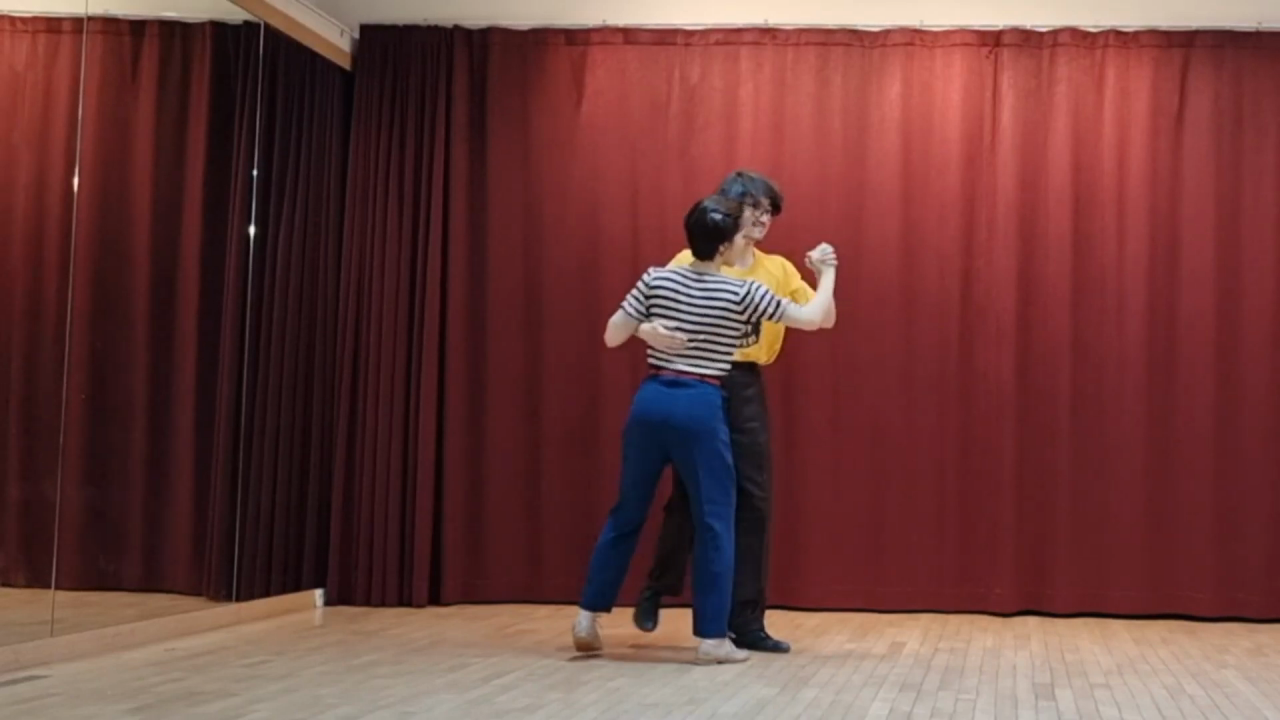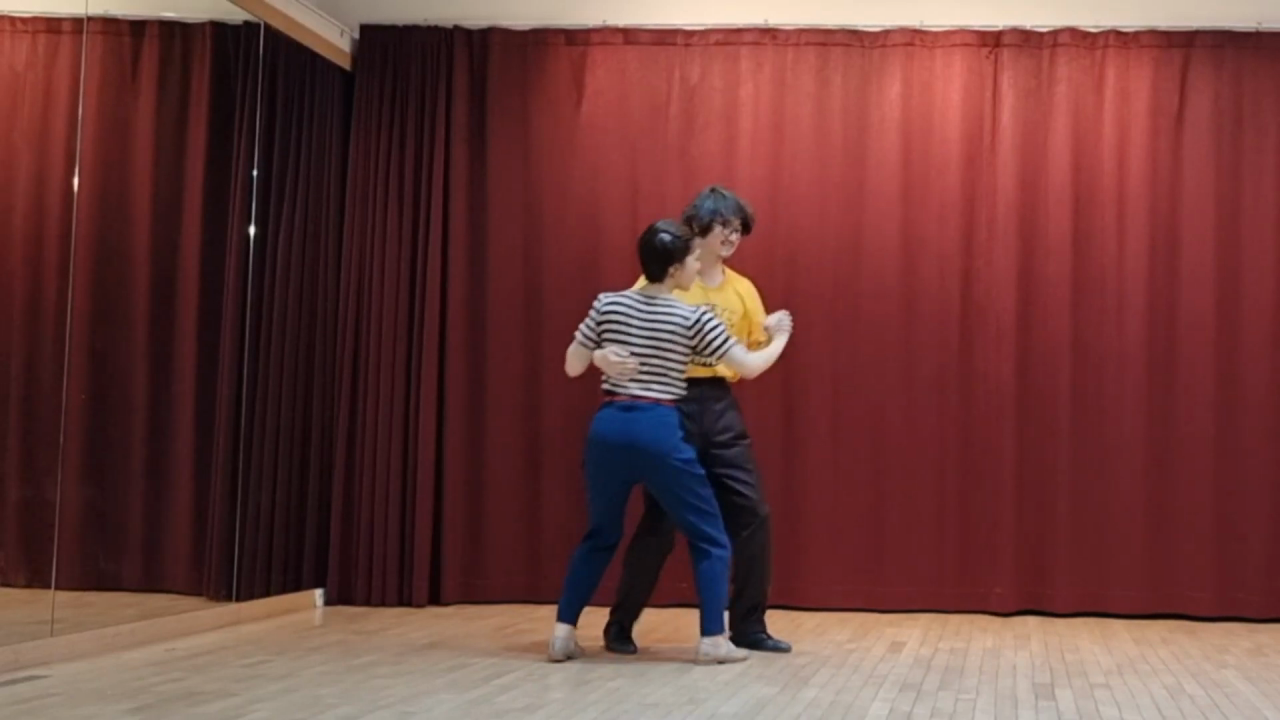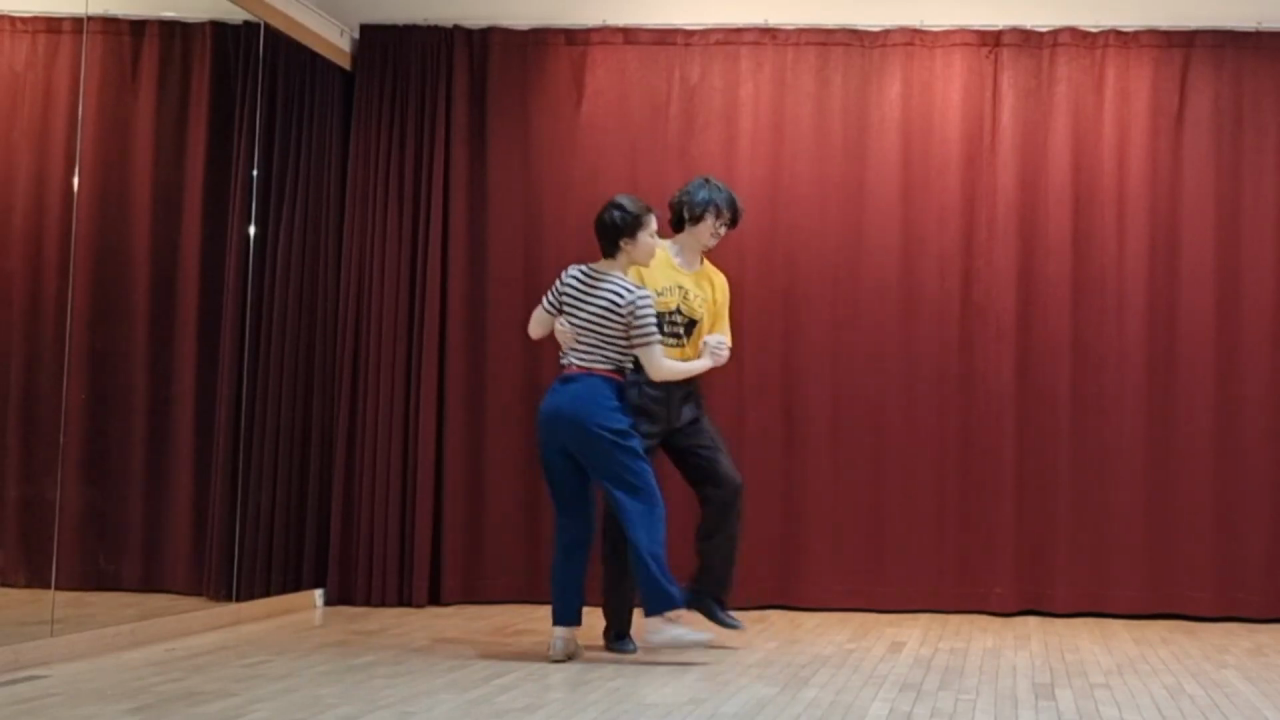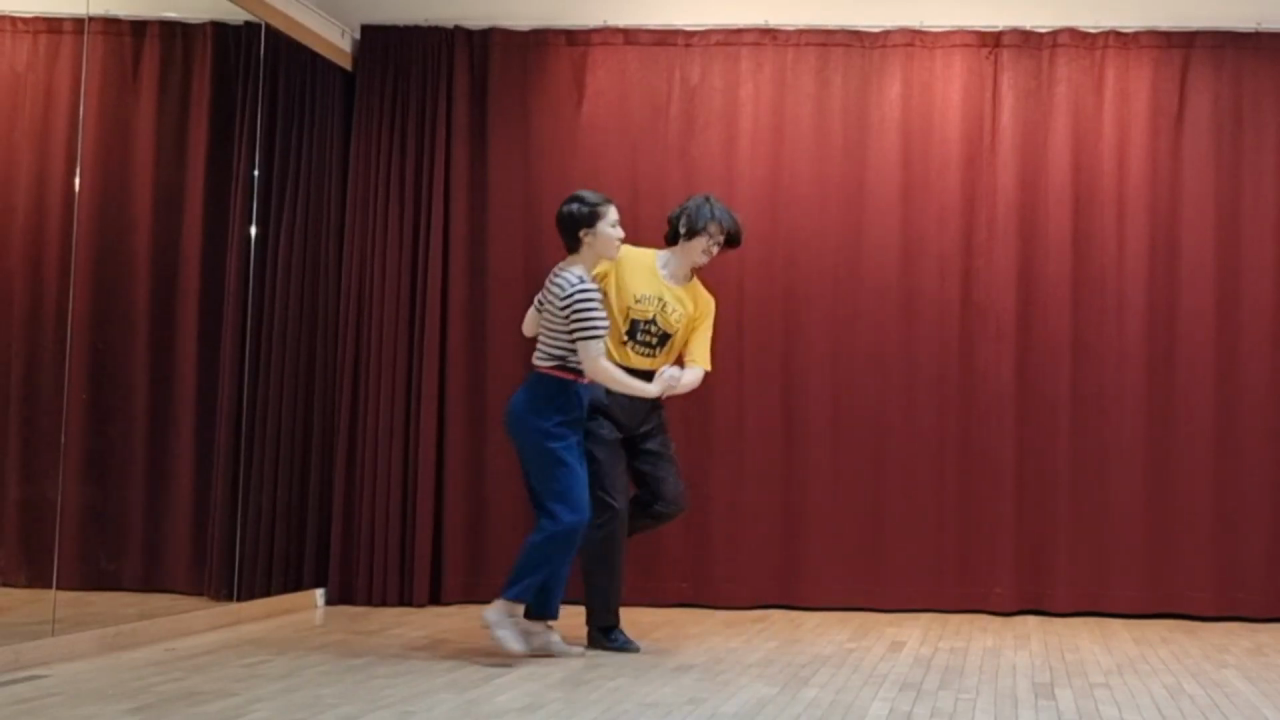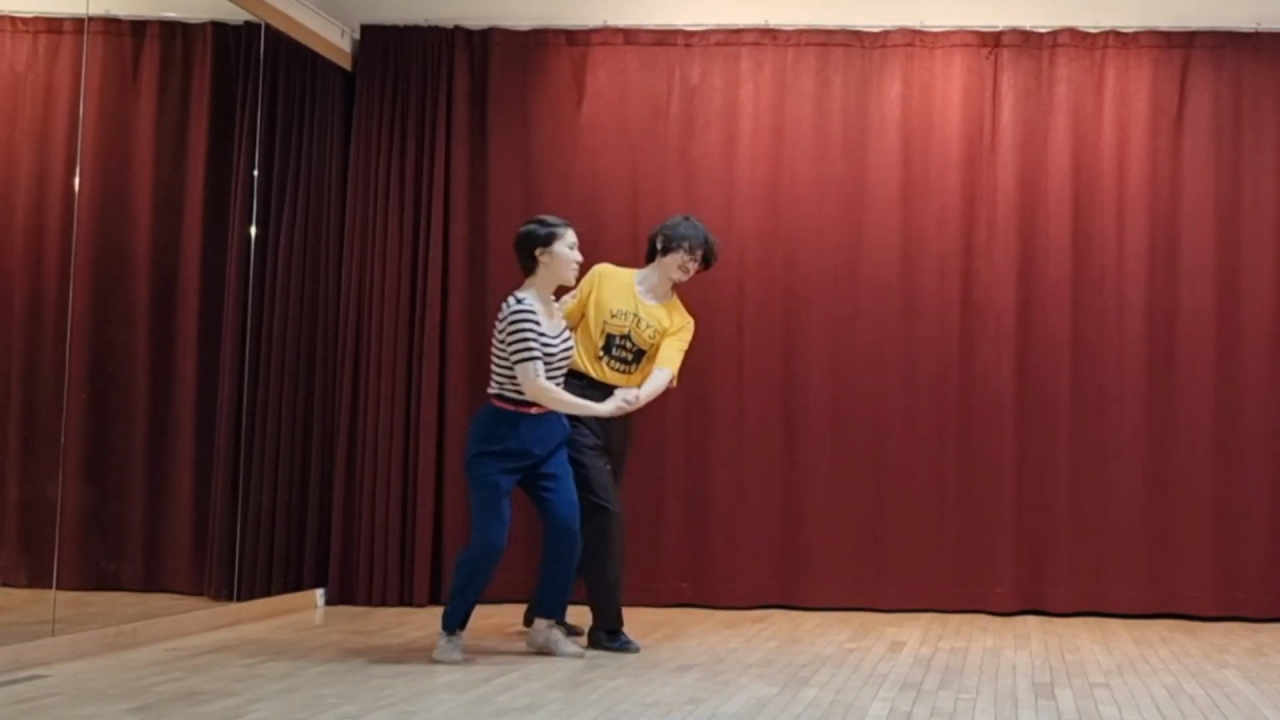
dt=0.2s
person 1, frame 1
left shoulder: (778, 269)
right shoulder: (692, 261)
left elbow: (823, 320)
left wrist: (826, 275)
right wrist: (648, 328)
left hip: (748, 391)
left knee: (754, 506)
right knee: (689, 496)
left ankle: (746, 623)
right ankle: (657, 590)
person 1, frame 2
left shoulder: (744, 292)
left elbow: (758, 356)
left wrist: (775, 335)
right wrist: (603, 357)
left hip: (722, 409)
right hip: (670, 405)
left knee: (750, 513)
right knee: (663, 517)
left ankle: (747, 625)
right ankle: (620, 625)
person 1, frame 3
left shoulder: (717, 282)
right shoulder: (638, 260)
left elbow: (721, 346)
left wrist: (719, 346)
right wrist: (564, 325)
left hip: (683, 394)
right hip: (632, 390)
left knee: (725, 482)
left ankle: (708, 591)
right ankle: (617, 625)
person 1, frame 4
left shoulder: (702, 304)
right shoulder: (624, 261)
left elbow: (697, 368)
left wrist: (682, 380)
left hip: (645, 400)
right hip: (599, 392)
left knee: (670, 498)
right knee: (610, 503)
left ankle: (591, 544)
right ankle: (603, 625)
person 1, frame 5
left shoulder: (680, 321)
right shoulder: (603, 277)
left elbow: (666, 375)
left wrist: (638, 396)
left hip: (615, 412)
right hip: (572, 401)
left knee: (586, 512)
right knee: (603, 509)
right ankle: (607, 625)
person 2, frame 1
left shoulder: (655, 279)
right shoulder: (742, 293)
left elbow: (612, 336)
right elbow: (810, 318)
right wrist: (827, 275)
left hip: (650, 402)
right hip: (700, 409)
left knee: (627, 515)
right knee: (715, 525)
left ankle: (587, 618)
right ankle: (711, 637)
person 2, frame 2
left shoulder: (606, 305)
right shoulder: (694, 321)
left elbow: (572, 367)
right elbow: (748, 365)
right wrist: (780, 336)
left hip: (606, 427)
right hip: (657, 432)
left knee: (601, 533)
right knee: (709, 532)
left ankle: (564, 632)
right ankle: (713, 639)
person 2, frame 3
left shoulder: (572, 277)
right shoulder: (635, 299)
left elbow: (536, 328)
right elbow: (656, 370)
right wrist: (703, 361)
left hip: (557, 404)
right hip: (599, 408)
left knee: (572, 521)
right knee: (645, 510)
left ankle: (564, 631)
right ankle: (662, 617)
person 2, frame 4
left shoulder: (561, 278)
right shoulder: (580, 292)
left elbow: (528, 327)
right elbow: (595, 368)
right wrist: (651, 389)
left hip: (554, 406)
right hip: (546, 408)
left knee: (562, 516)
right knee: (569, 514)
left ankle: (539, 625)
right ankle: (505, 607)
person 2, frame 5
left shoulder: (554, 308)
right shoulder: (519, 312)
right elbow: (536, 389)
right wrist: (603, 407)
left hip: (545, 433)
right hip: (498, 435)
left knee: (566, 526)
right knee: (490, 539)
left ankle: (545, 625)
right ankle: (450, 630)
